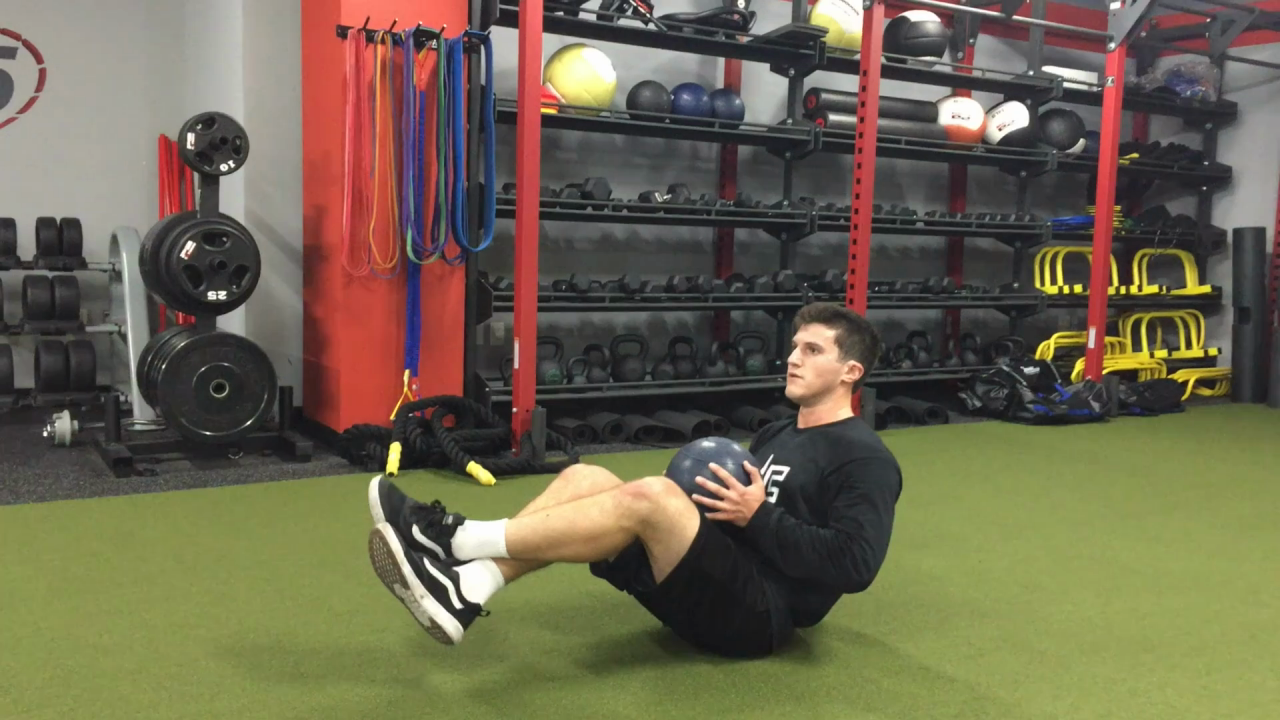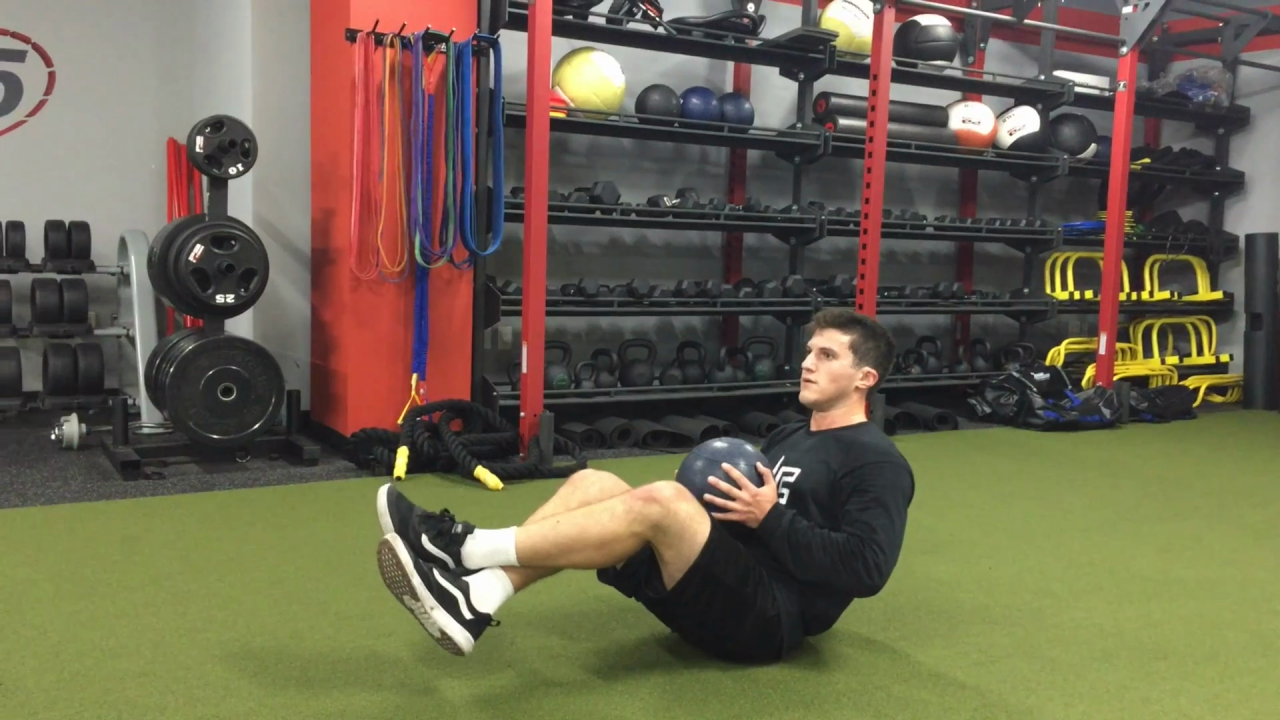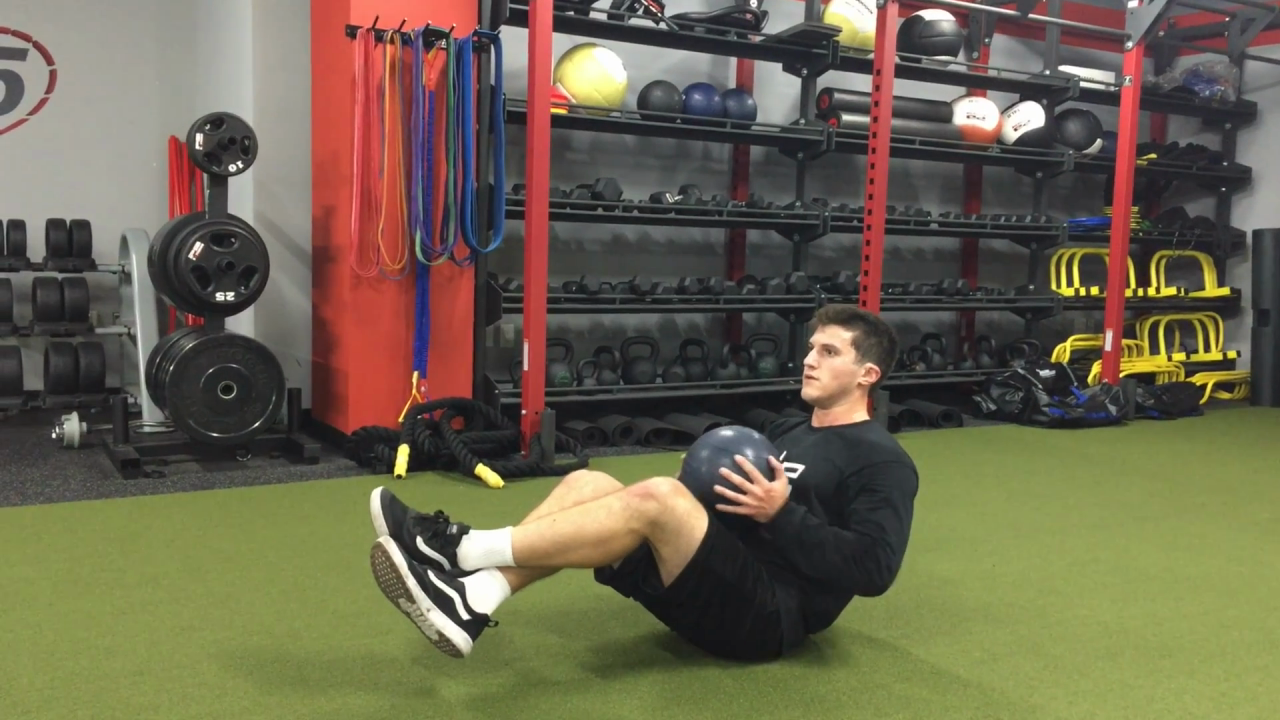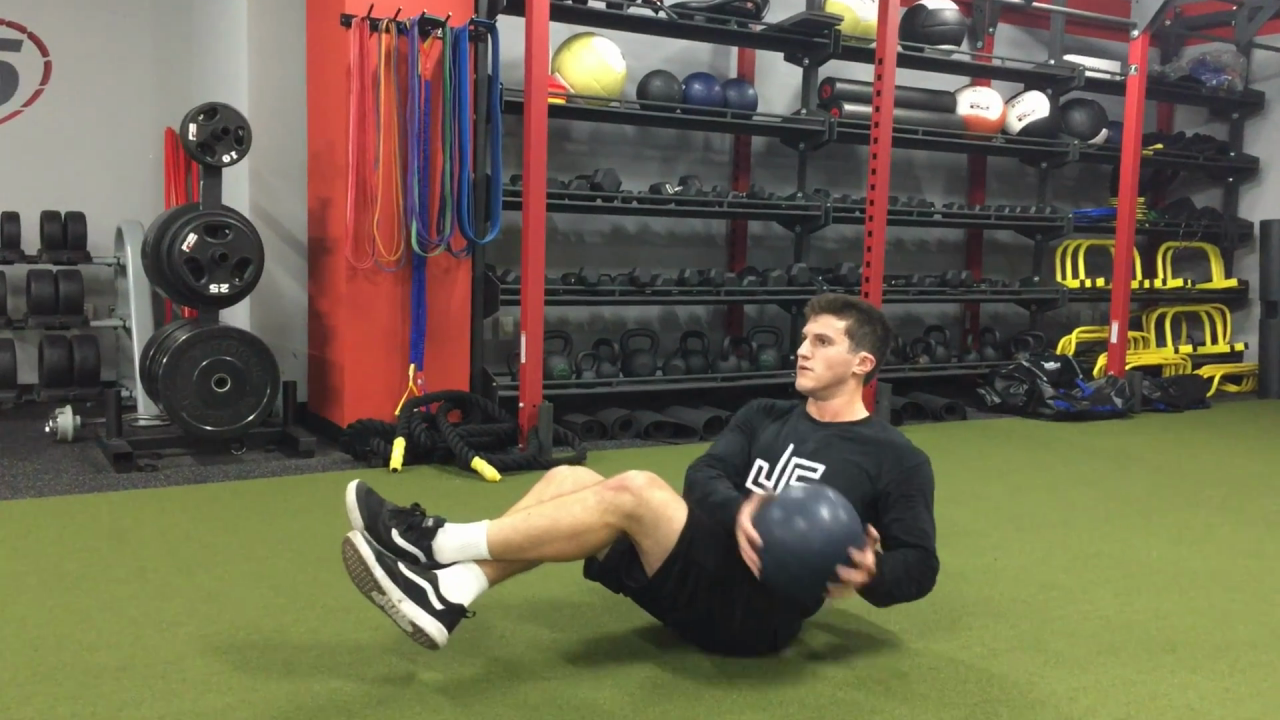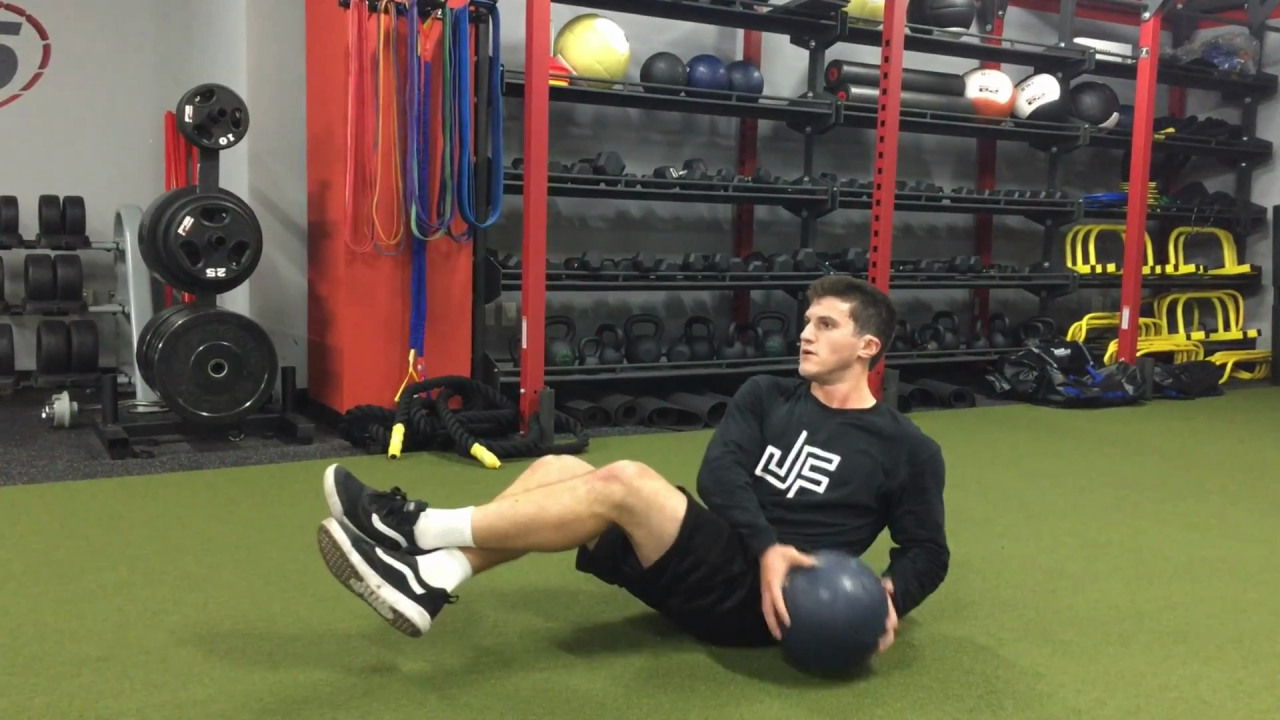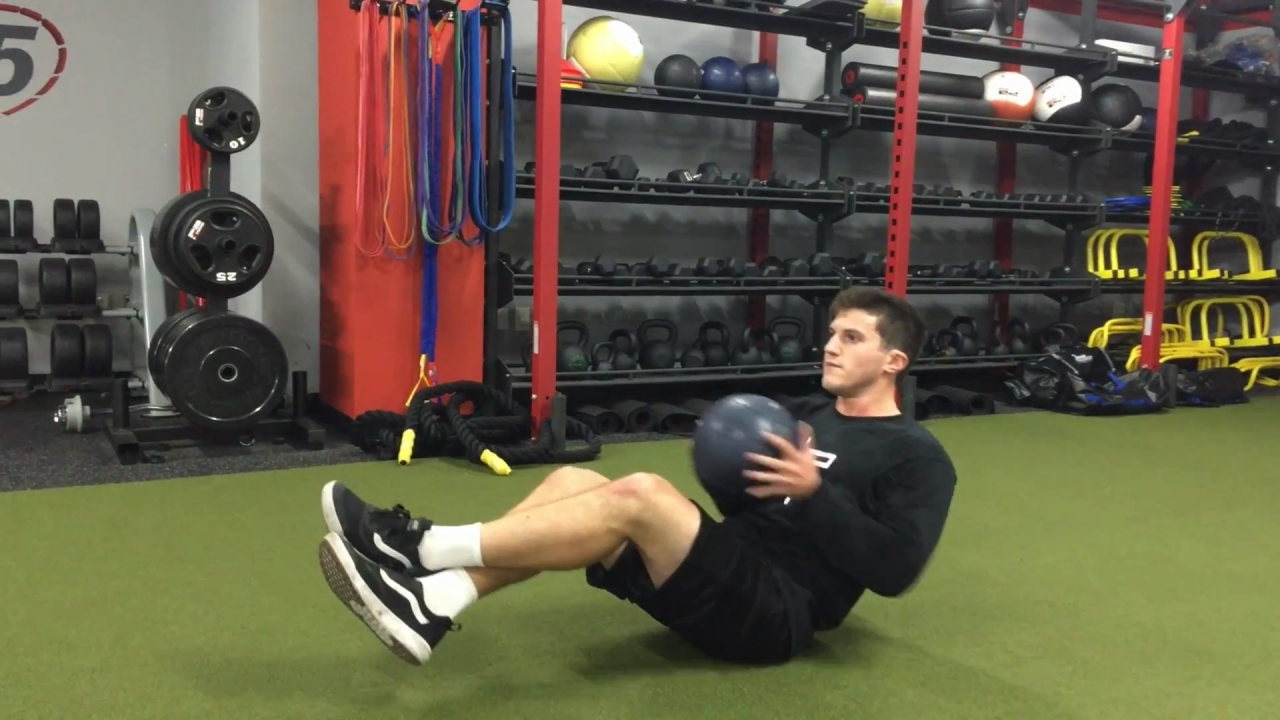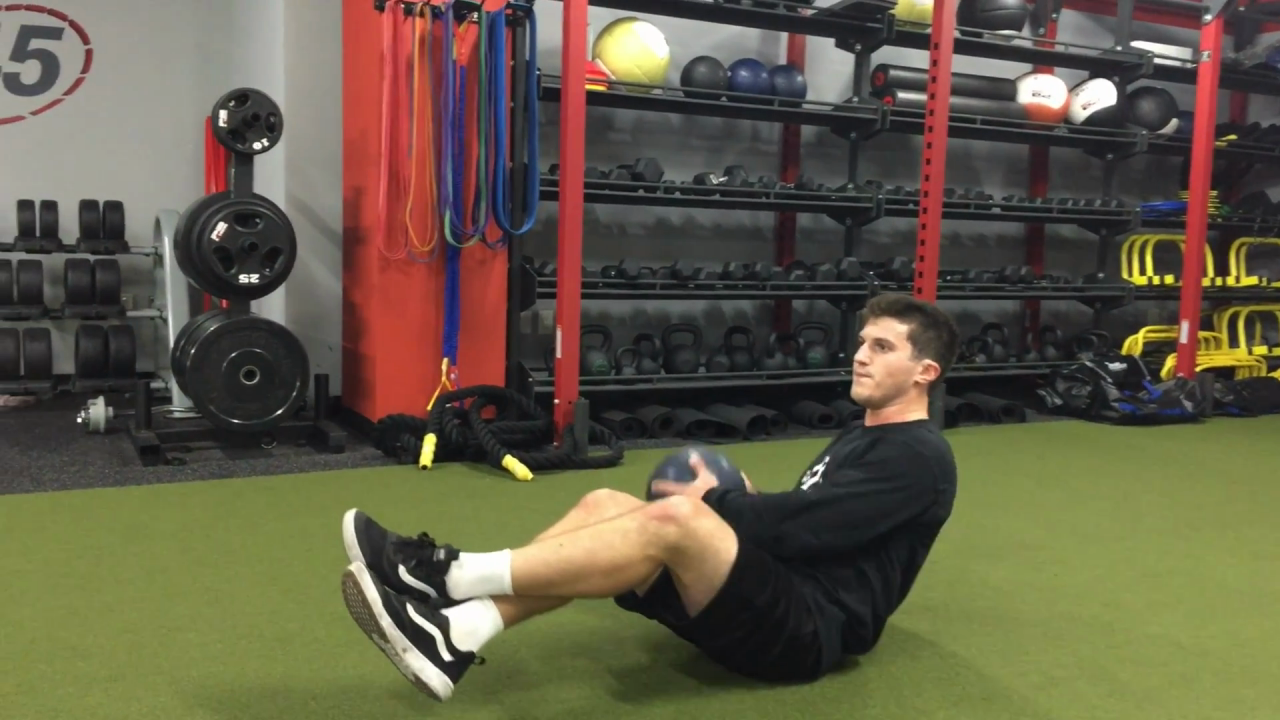
dt=0.4s
person 1, frame 1
left shoulder: (863, 459)
right shoulder: (778, 435)
left elbow: (853, 564)
left wrist: (760, 517)
right wrist: (708, 502)
left hip: (756, 611)
right hip: (712, 582)
left knee: (651, 496)
right knee: (585, 479)
left ankle: (463, 539)
right ankle: (466, 590)
person 1, frame 2
left shoulder: (876, 463)
right shoulder: (788, 438)
left elbow: (865, 568)
left wrist: (771, 519)
right wrist: (721, 505)
left hip: (767, 616)
right hip: (717, 590)
left knee: (661, 500)
right knee: (592, 484)
left ankle: (470, 548)
right ankle: (472, 600)
person 1, frame 3
left shoulder: (881, 461)
right shoulder: (787, 432)
left elbow: (872, 569)
left wrist: (783, 515)
right wrist: (712, 494)
left hip: (768, 614)
right hip: (716, 586)
left knee: (658, 495)
right knee: (585, 484)
left ankle: (467, 549)
right ankle: (471, 600)
person 1, frame 4
left shoulder: (895, 461)
right shoulder: (767, 417)
left elbow: (919, 567)
right elbow: (704, 474)
left wrist: (871, 574)
right wrist: (738, 510)
left hip: (758, 607)
right hip: (709, 569)
left knee: (636, 489)
right knee: (571, 479)
left ankle: (444, 542)
right ankle: (447, 594)
person 1, frame 5
left shoulder: (907, 450)
right shoulder: (765, 397)
left elbow: (927, 551)
right elbow: (721, 473)
left wrist: (891, 596)
right wrist: (766, 546)
left hip: (749, 596)
right hip: (701, 563)
left knee: (624, 481)
right knee: (559, 467)
left ankle: (427, 528)
right ankle: (427, 579)
person 1, frame 6
left shoulder: (916, 456)
right shoulder: (805, 415)
left elbow: (894, 568)
left wrist: (815, 493)
left hip: (773, 611)
right hip: (730, 571)
left knee: (642, 493)
right knee: (573, 481)
left ankle: (432, 547)
right ankle: (431, 605)
person 1, frame 7
left shoulder: (918, 456)
right shoulder: (860, 435)
left elbow: (808, 527)
left wrist: (718, 502)
right wrist: (743, 506)
left hip: (805, 630)
right hip: (764, 597)
left knee: (678, 516)
right knee: (606, 505)
left ankle: (459, 575)
right ankle: (455, 634)
